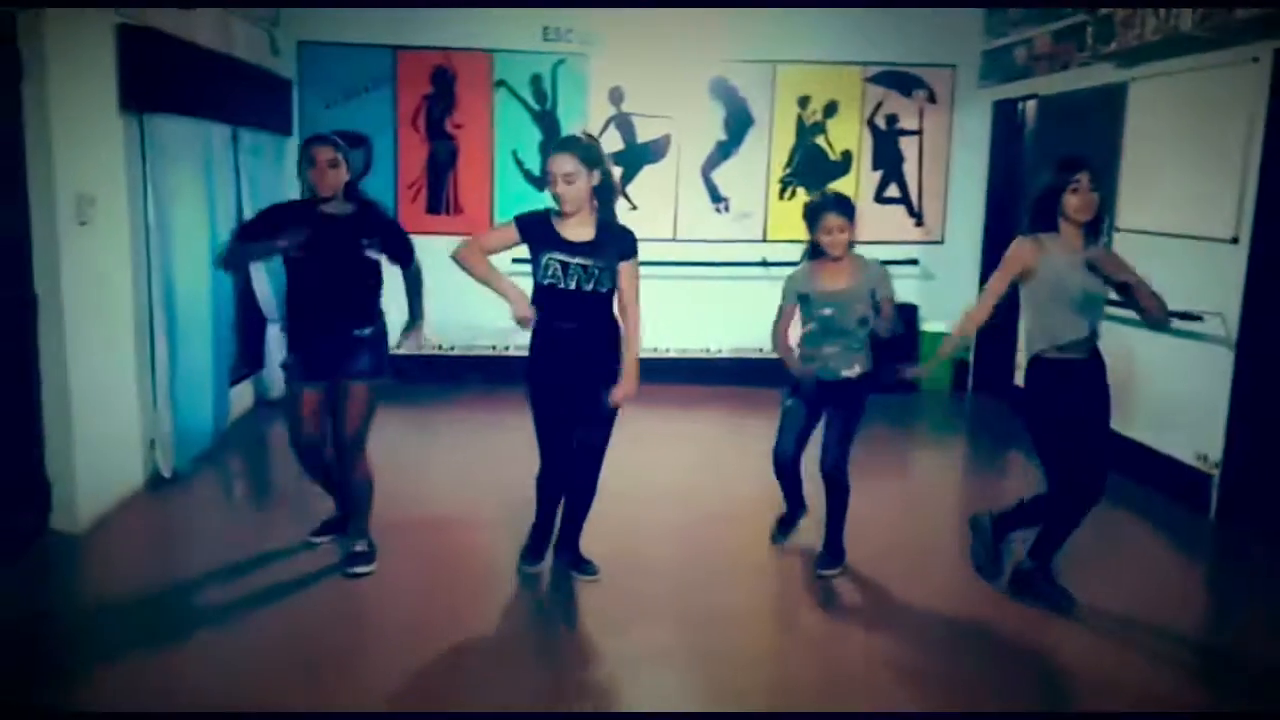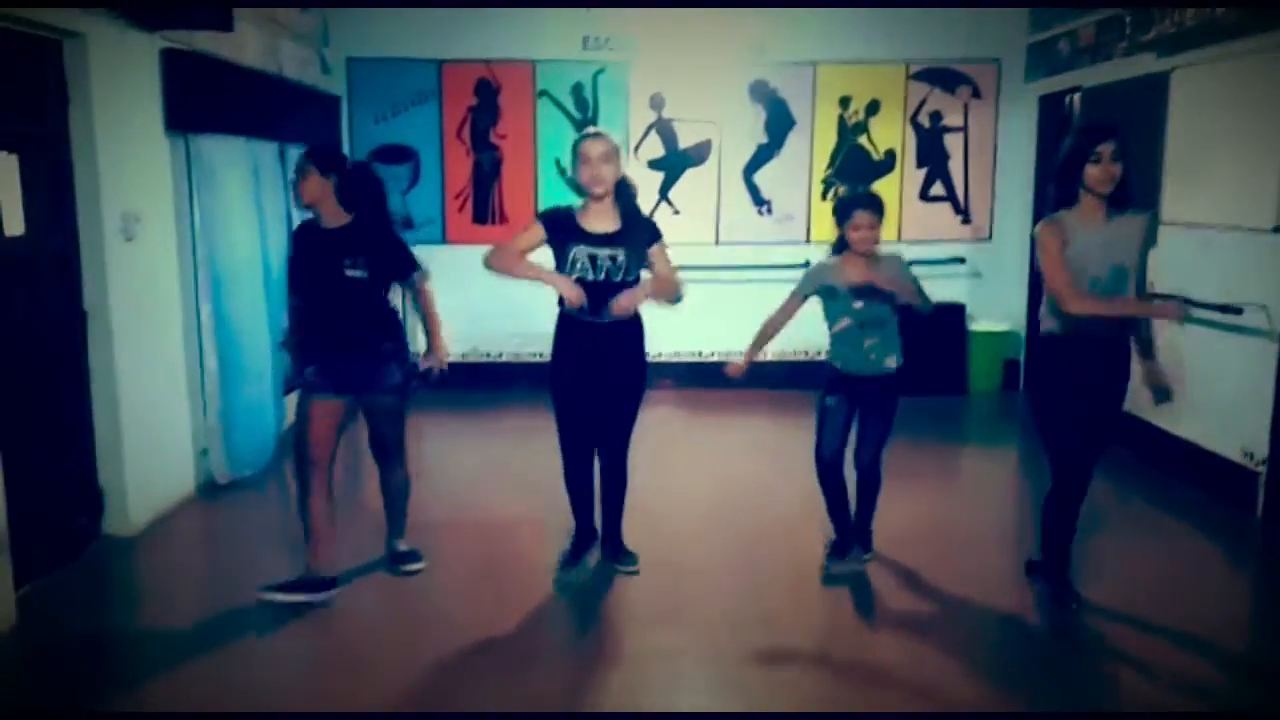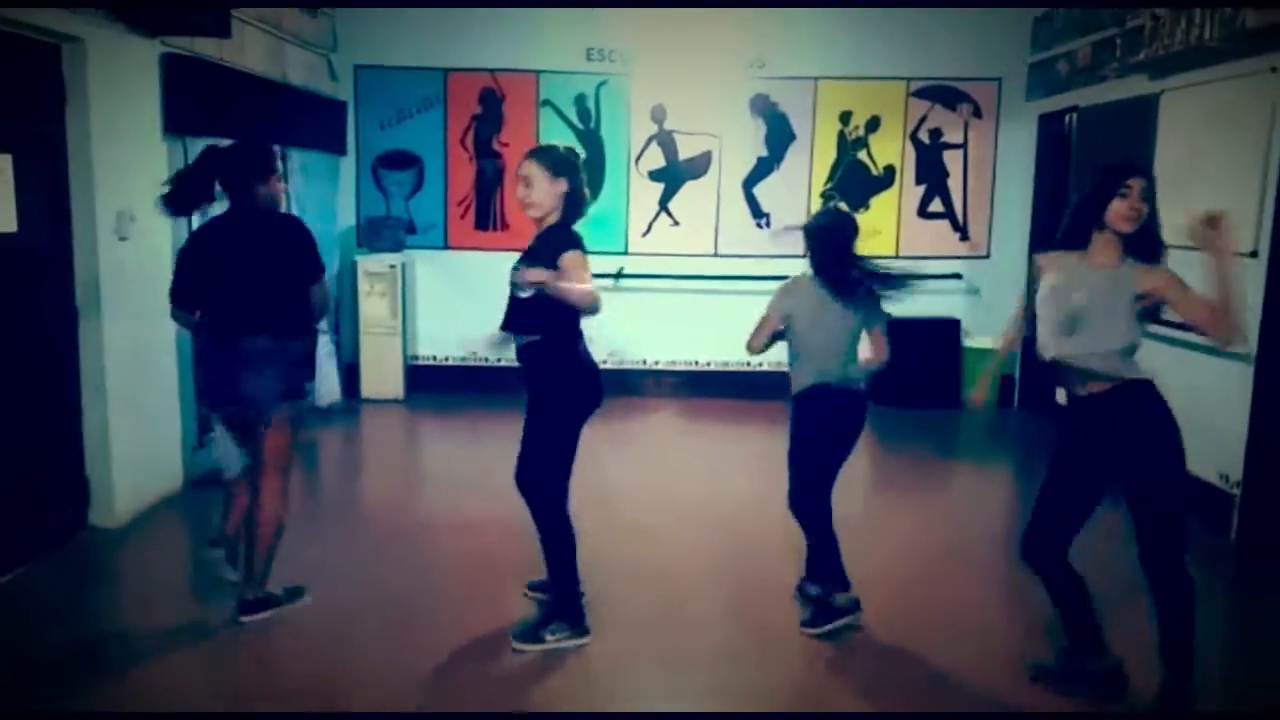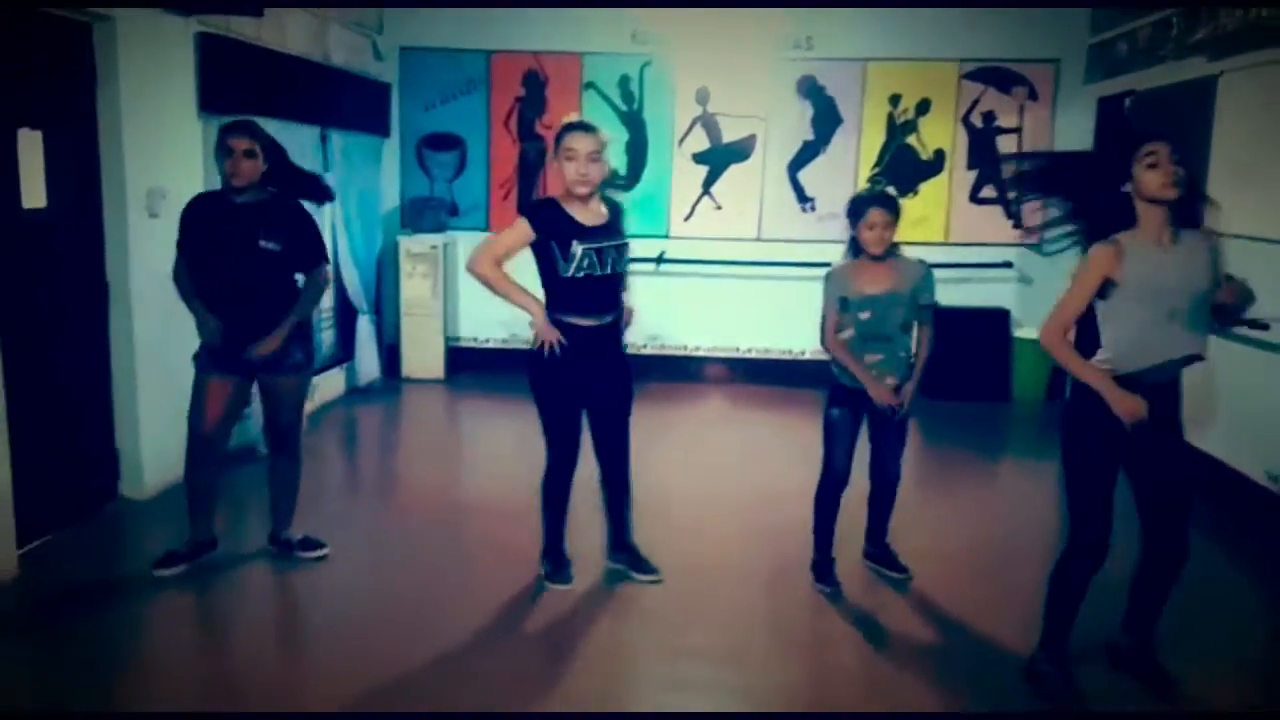
dt=0.7s
person 1, frame 1
left shoulder: (1105, 257)
right shoulder: (1031, 248)
left elbow: (1160, 317)
right elbow: (985, 305)
left wrist: (1129, 279)
right wrist: (939, 357)
left hip: (1091, 376)
right hip: (1050, 377)
left knee: (1090, 486)
right knee: (1071, 491)
left ankle: (1033, 569)
right ankle: (994, 527)
person 1, frame 2
left shoulder: (1138, 225)
right shoulder: (1053, 230)
left elbow: (1135, 297)
right elbow: (1069, 301)
left wrist: (1150, 359)
right wrist: (1152, 309)
left hip: (1109, 361)
right hip: (1062, 359)
left knee: (1079, 475)
right knee: (1068, 476)
left ankle: (1050, 564)
right ankle: (1054, 572)
person 1, frame 3
left shoulder: (1146, 276)
right shoulder: (1050, 263)
left elbow: (1223, 328)
right elbow: (1023, 323)
left wrist: (1219, 254)
right wrist: (989, 374)
left hip: (1135, 421)
right hip: (1083, 424)
left knee: (1162, 561)
right knee: (1041, 545)
left ankle: (1178, 678)
right ankle: (1090, 654)
person 1, frame 4
left shoulder: (1203, 245)
right shoulder: (1110, 251)
left elbow: (1232, 299)
right elbow: (1053, 334)
left wrist: (1231, 293)
right wrist: (1110, 393)
left hip: (1160, 411)
right hip: (1102, 407)
left knee: (1170, 544)
right knee: (1090, 541)
left ankle: (1134, 644)
right ankle: (1047, 657)
person 2, frame 1
left shoulder: (618, 238)
right shoulder: (534, 224)
left elbow: (629, 312)
right elbow: (466, 252)
left wrist: (628, 373)
right wrist: (512, 295)
left hip: (600, 358)
right hip: (549, 356)
left knee: (588, 460)
right knee: (554, 458)
left ankle: (568, 543)
right ankle: (539, 536)
person 2, frame 2
left shoulder: (640, 228)
right shoulder: (557, 221)
left elbow: (673, 289)
right elbow: (496, 259)
left wrist: (644, 291)
right wrist: (552, 276)
left hip: (623, 353)
right hip: (573, 352)
left knee: (613, 451)
right knee: (576, 451)
left ankle: (613, 539)
right ankle: (584, 533)
person 2, frame 3
left shoulder: (558, 241)
right shoulder: (554, 240)
left elbow: (589, 298)
left wrist: (553, 282)
right wrist: (515, 328)
left hip: (559, 380)
right hip: (565, 376)
left knee: (546, 493)
right knee: (532, 479)
left ankle: (568, 616)
right ankle: (563, 577)
person 2, frame 4
left shoulder: (614, 212)
right shoulder: (543, 215)
right elbow: (480, 262)
left wrist: (622, 298)
right wrist: (536, 310)
left hip: (608, 348)
right hip: (561, 351)
left knee: (616, 454)
right knee: (563, 457)
left ankle: (620, 545)
right ankle: (553, 553)
person 3, frame 1
left shoulder: (374, 221)
right shoulder: (282, 218)
left elbow: (409, 265)
right elbow: (228, 259)
left wrist: (416, 319)
right wrist: (268, 247)
left hip: (359, 346)
right hip: (305, 347)
left knee: (349, 449)
right knee: (309, 449)
left ankle: (360, 536)
right ankle: (343, 511)
person 3, frame 2
left shoulder: (373, 234)
right shoulder: (303, 238)
left elbow: (417, 284)
left wrist: (436, 342)
right wrist: (297, 341)
left hip: (380, 360)
right hip: (325, 366)
left knee: (389, 457)
right knee: (310, 463)
left ankle: (398, 541)
right ankle: (317, 573)
person 3, frame 3
left shoulder: (200, 241)
right shoulder: (289, 231)
left elbow: (183, 313)
right elbow: (319, 299)
right wrist: (299, 334)
left hip: (219, 368)
right hip: (276, 365)
left knee: (259, 460)
right knee: (273, 477)
left ankle: (230, 537)
right ankle: (253, 592)
person 3, frame 4
left shoulder: (289, 213)
right shoulder: (201, 210)
left elbow: (318, 279)
right elbow: (182, 270)
left wrist: (279, 334)
right wrist: (202, 315)
left hip: (283, 344)
right hip: (223, 344)
left knee: (284, 440)
right knee: (203, 444)
left ankle: (282, 532)
right ankle: (199, 538)
person 4, frame 1
left shoulder: (873, 272)
right shoulder: (800, 279)
left elbow: (891, 322)
right elbow: (780, 326)
left wrist: (885, 329)
right wrist: (791, 359)
left hip: (850, 383)
right hip: (808, 380)
left knee: (834, 465)
right knee: (784, 455)
left ankle: (834, 545)
right ankle: (794, 509)
person 4, frame 2
left shoulder: (893, 266)
right shoulder: (823, 272)
left elbow: (924, 305)
right elbow: (782, 315)
left wrist: (885, 285)
right wrist: (749, 356)
left hip: (883, 380)
right hip: (840, 377)
left knee: (867, 462)
right knee: (827, 458)
left ankle: (861, 534)
right ankle: (845, 540)
person 4, frame 3
left shoulder: (793, 291)
right shoulder: (867, 290)
left elbow: (755, 345)
right elbow: (880, 354)
left wrist: (786, 332)
left hip: (815, 402)
right hip: (854, 402)
left knee: (803, 498)
right knee: (818, 493)
left ankle: (841, 596)
right ankle: (818, 582)
person 4, frame 4
left shoulder: (916, 273)
right shoulder: (838, 277)
left elbow: (924, 329)
right elbow: (829, 339)
left wrist: (912, 385)
right wrist: (869, 382)
left hip: (894, 391)
right hip: (848, 388)
left knee: (887, 475)
right knee: (835, 473)
left ankle: (876, 547)
right ankle: (821, 558)
